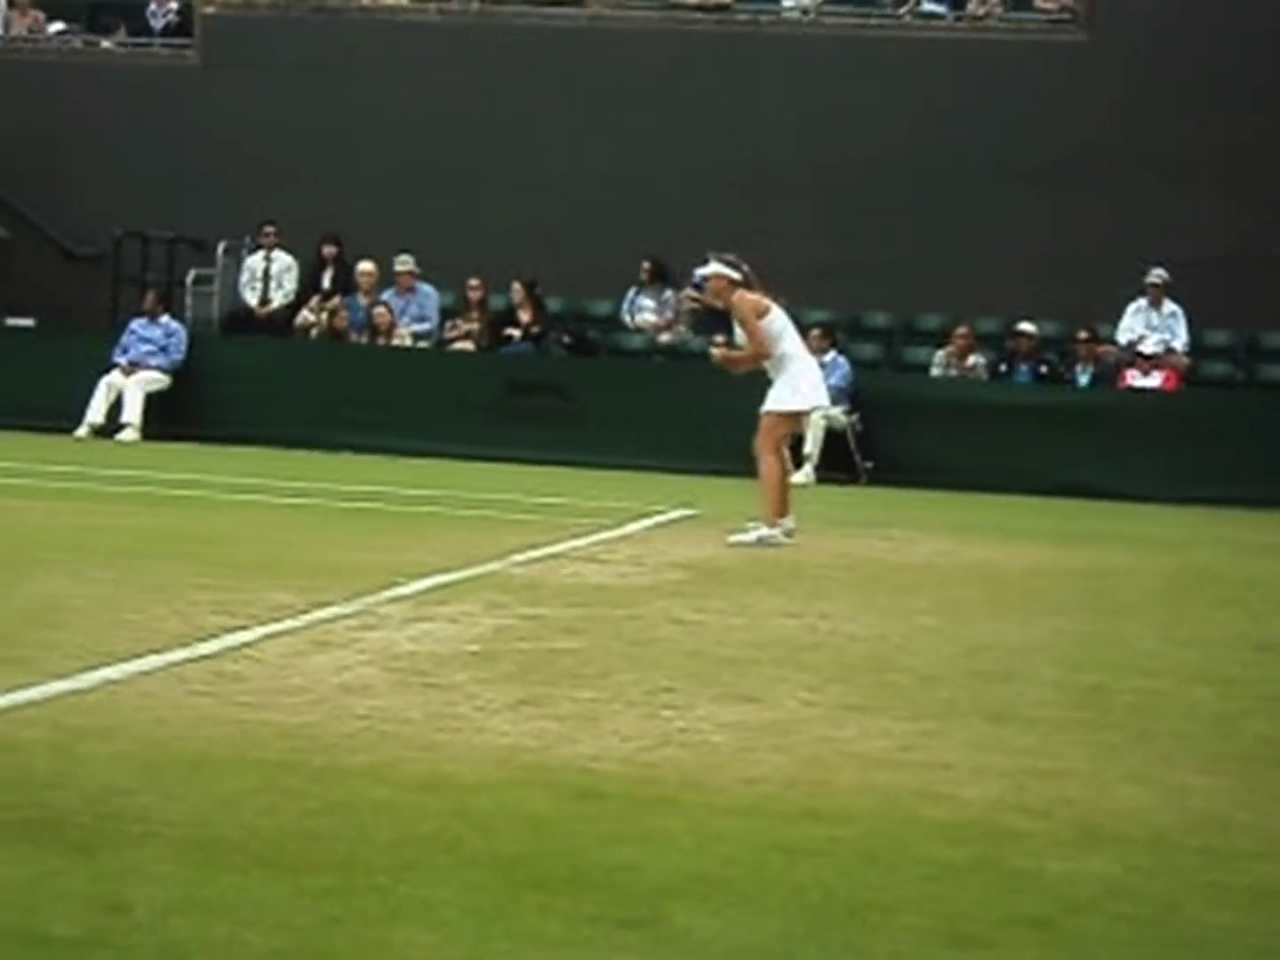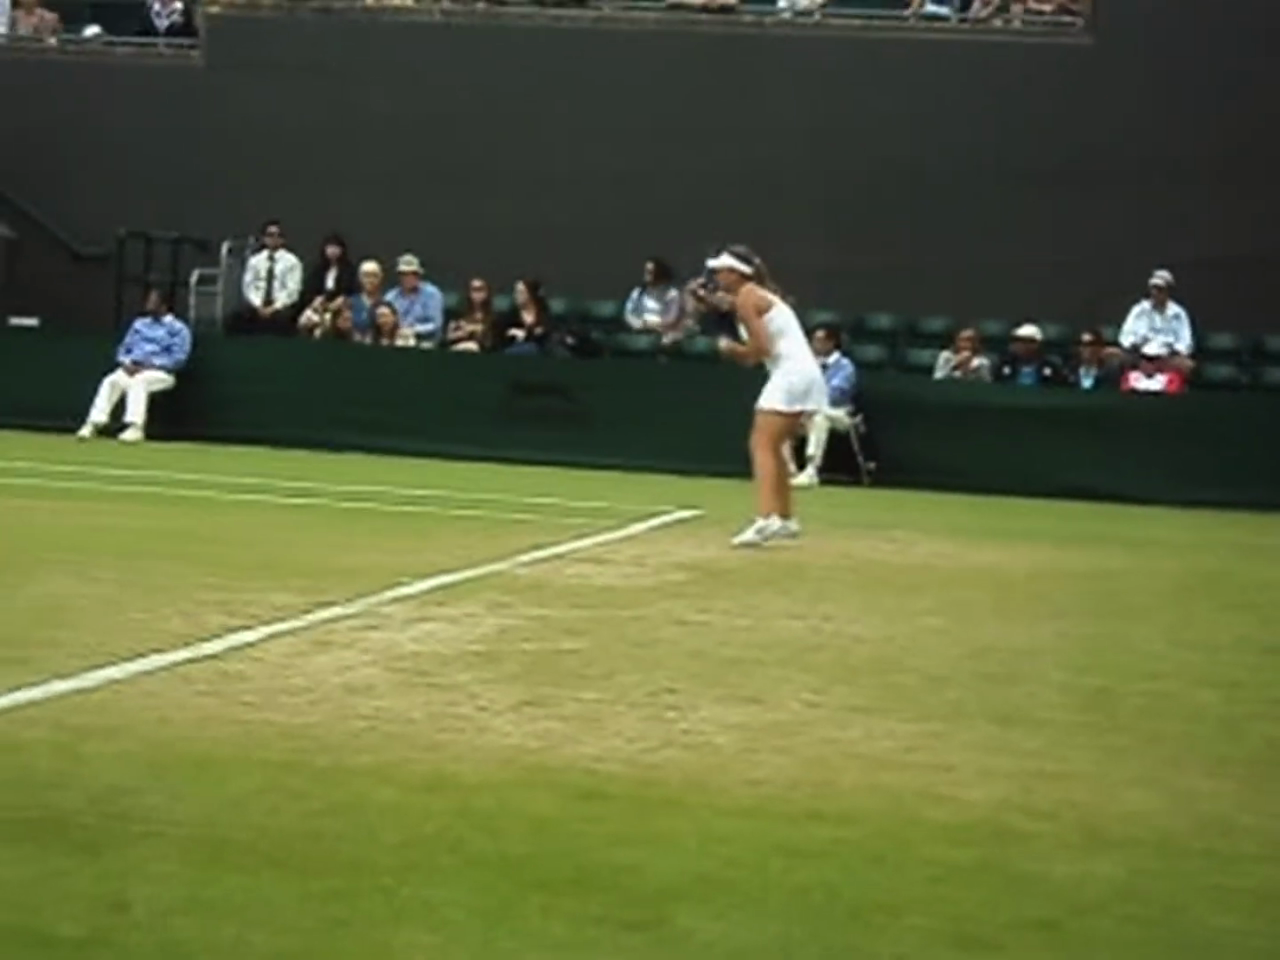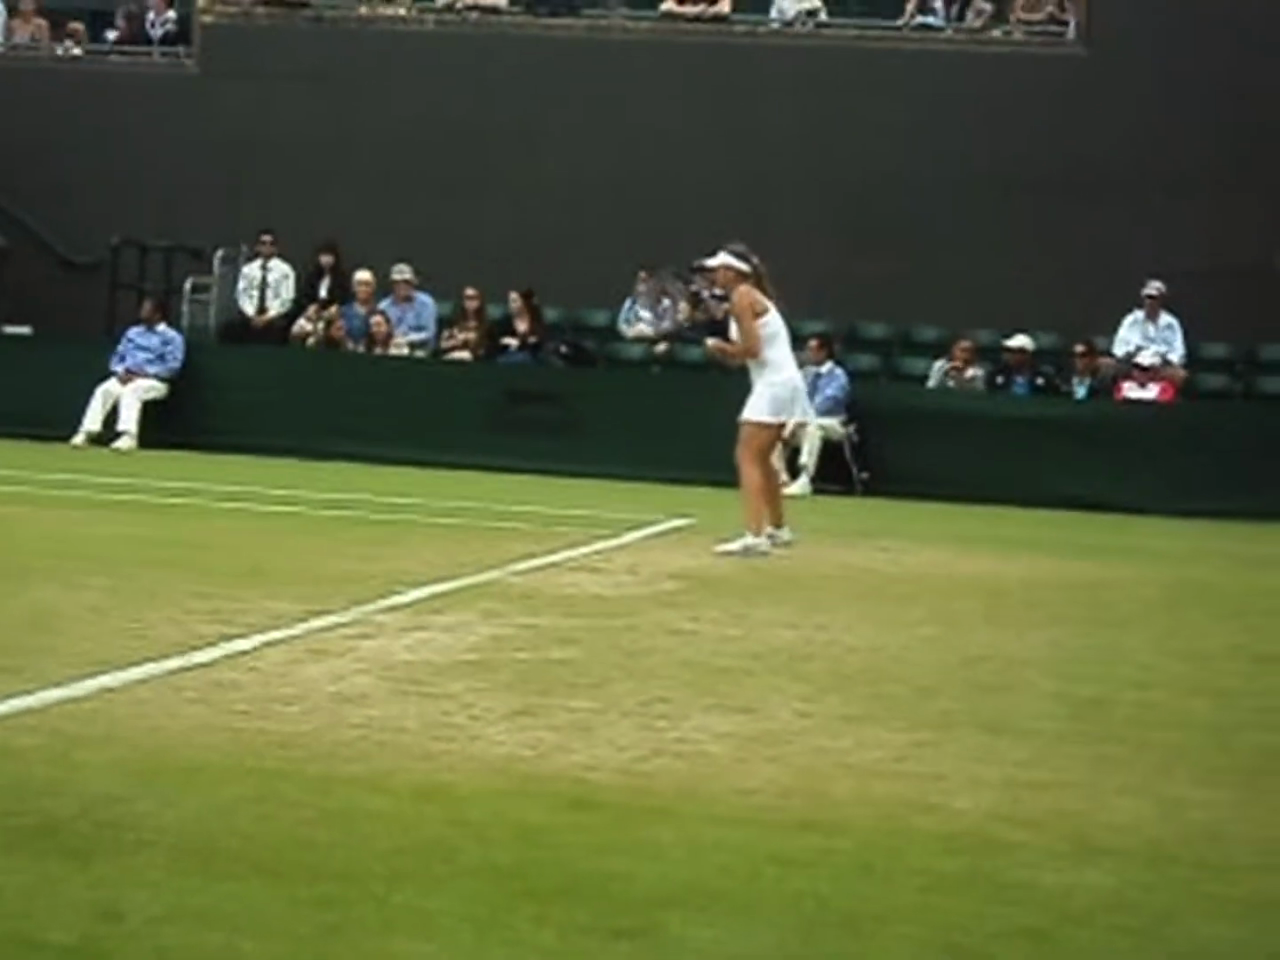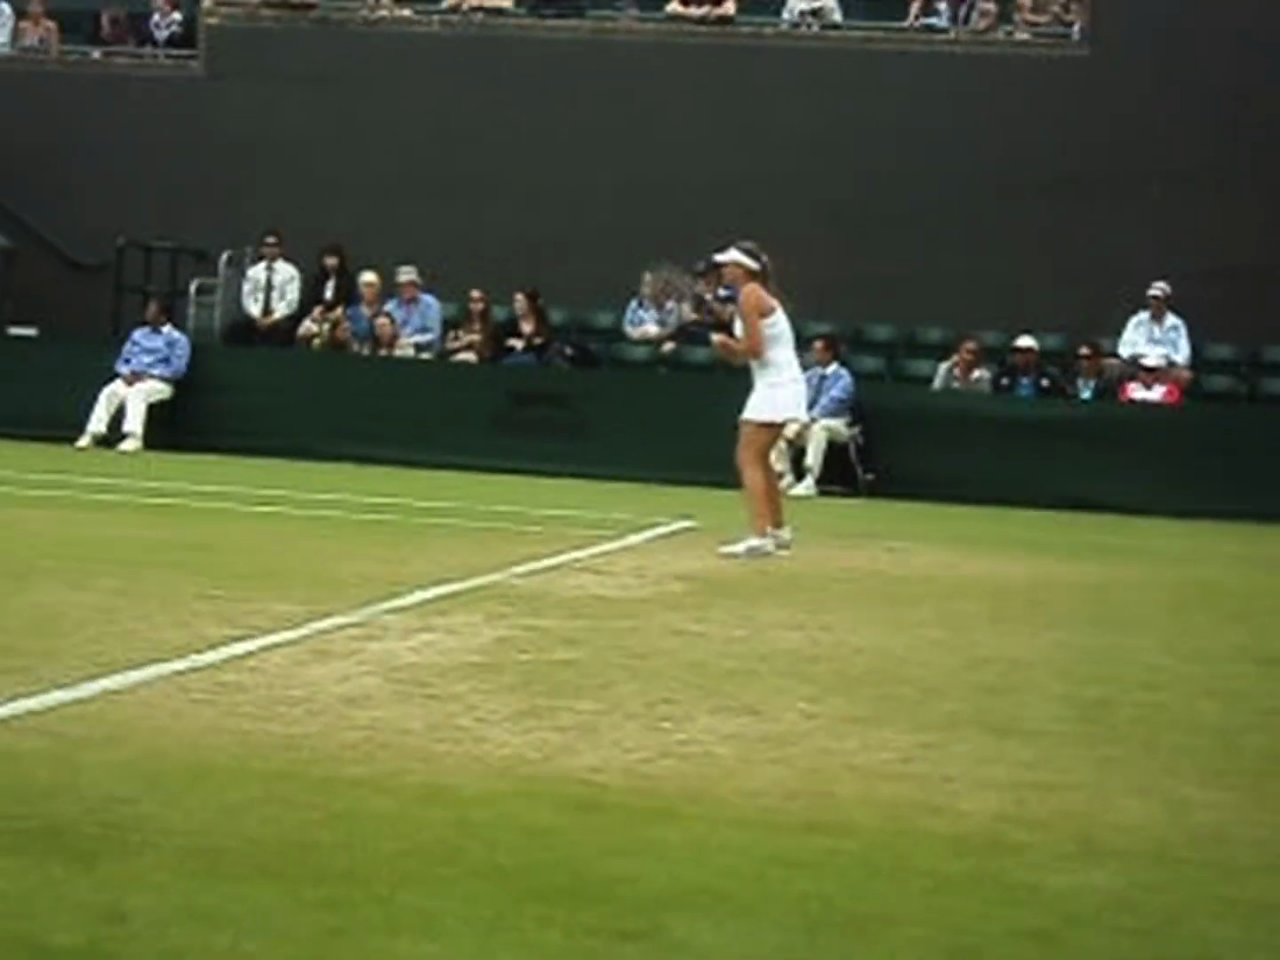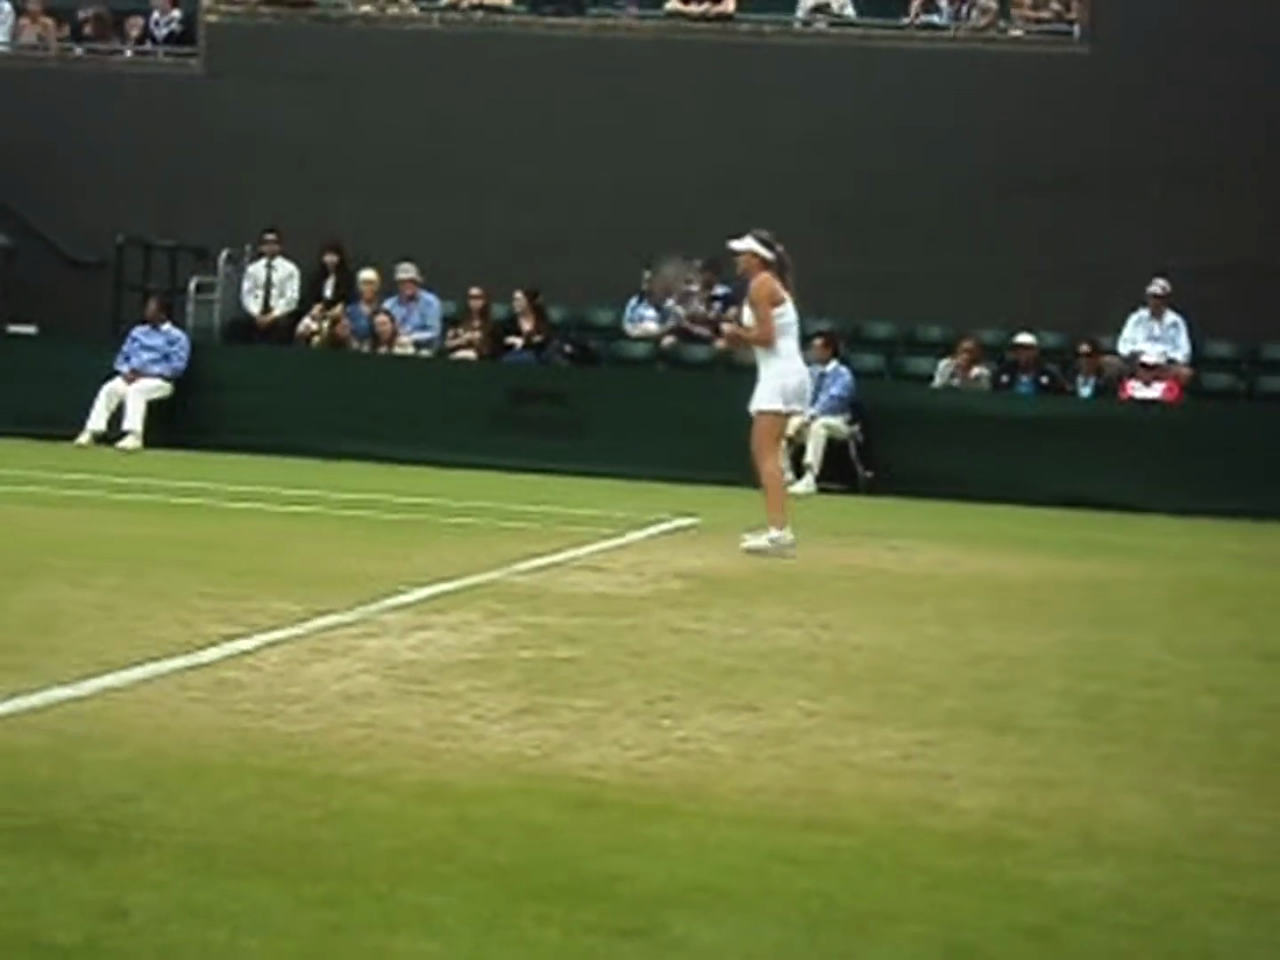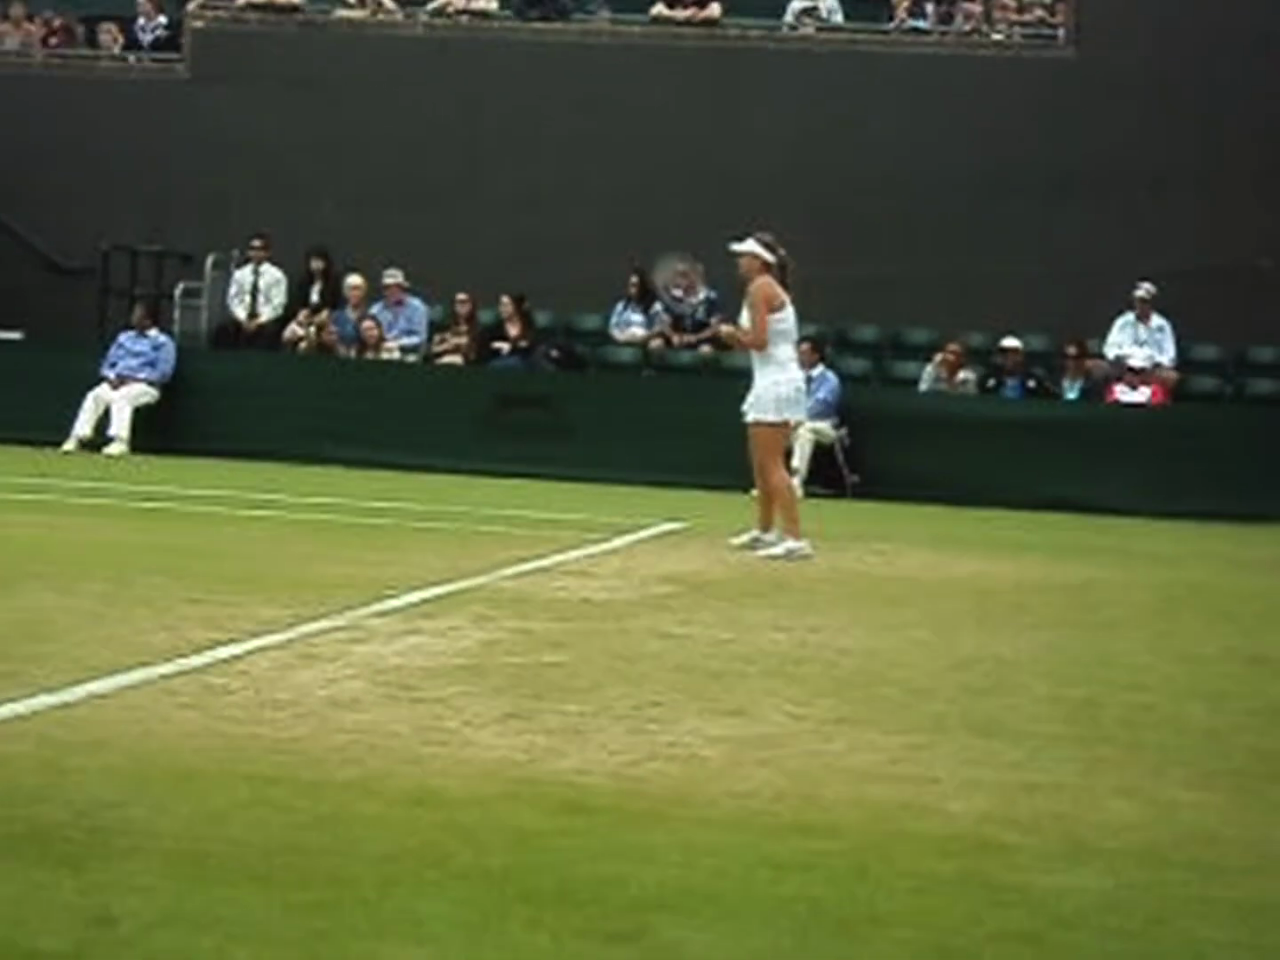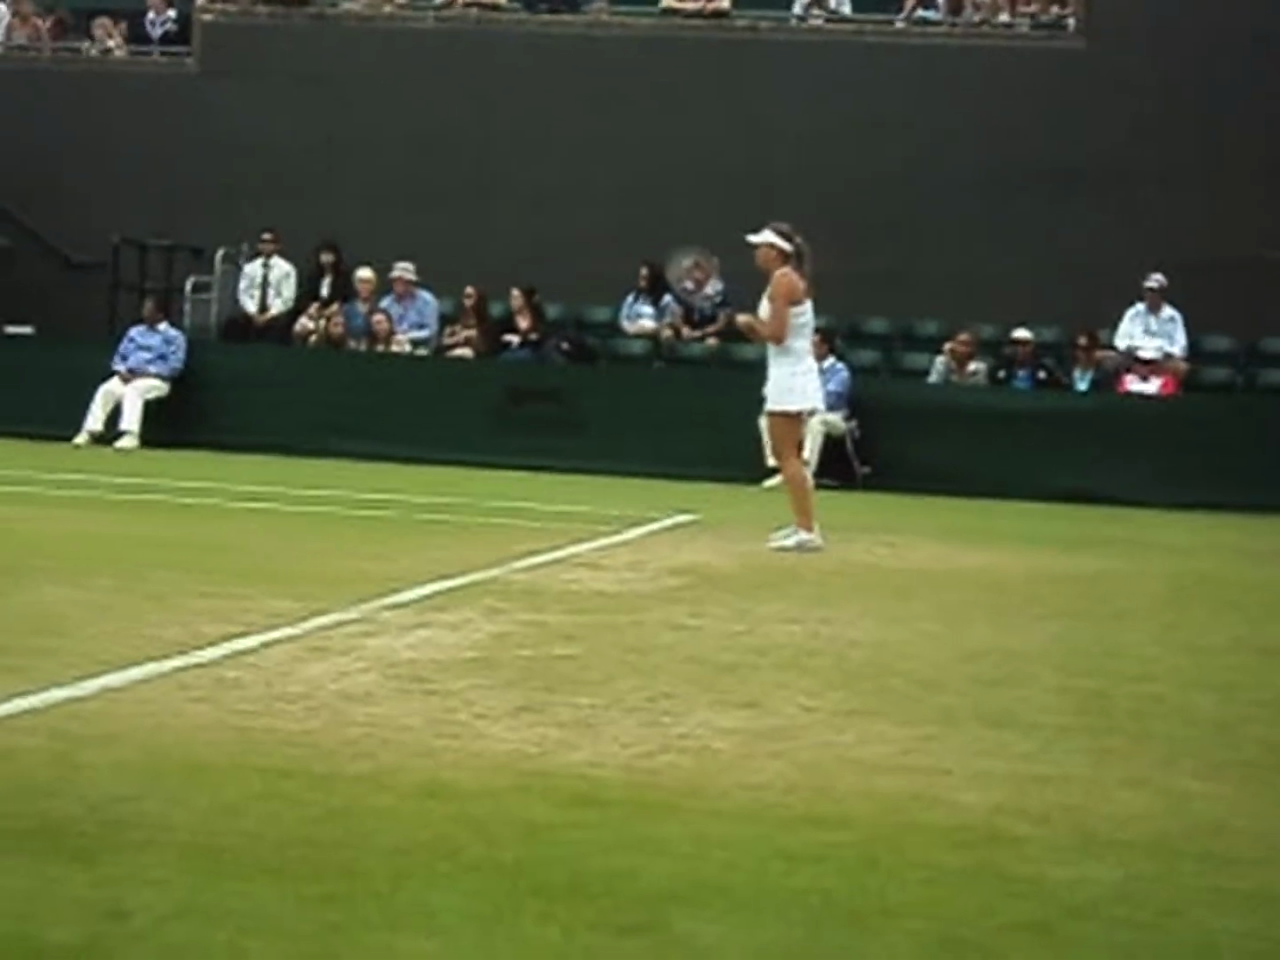
dt=0.3s
person 1, frame 1
left shoulder: (741, 302)
right shoulder: (745, 302)
left elbow: (763, 350)
left wrist: (731, 356)
right wrist: (735, 360)
left hip: (795, 378)
right hip: (795, 377)
left knee: (765, 447)
right knee: (772, 447)
left ankle: (769, 527)
right ankle: (782, 518)
person 1, frame 2
left shoulder: (745, 297)
right shoulder: (759, 295)
left elbow: (762, 347)
left wrist: (735, 350)
right wrist: (741, 353)
left hip: (791, 376)
right hip: (802, 374)
left knee: (760, 445)
right knee: (772, 446)
left ankle: (766, 520)
right ankle: (785, 519)
person 1, frame 3
left shoulder: (741, 296)
right shoulder: (752, 296)
left elbow: (751, 348)
left wrist: (722, 348)
right wrist: (727, 352)
left hip: (774, 386)
right hip: (780, 384)
left knee: (746, 458)
right knee: (760, 458)
left ankle: (755, 537)
right ankle: (778, 529)
person 1, frame 4
left shoulder: (748, 295)
right shoulder: (759, 295)
left elbow: (755, 348)
left wrist: (726, 343)
right wrist: (731, 349)
left hip: (776, 386)
right hip: (779, 384)
left knee: (747, 458)
right knee: (758, 458)
left ankle: (759, 538)
right ankle: (778, 529)
person 1, frame 5
left shoulder: (760, 283)
right shoulder: (770, 285)
left elbow: (766, 336)
left wrist: (736, 332)
right wrist: (740, 337)
left hip: (780, 377)
right hip: (779, 376)
left knee: (765, 452)
right knee: (764, 453)
left ankle: (780, 530)
right ankle: (778, 528)
person 1, frame 6
left shoulder: (760, 287)
right shoulder: (772, 290)
left elbow: (759, 340)
left wrist: (733, 333)
right wrist: (737, 337)
left hip: (775, 384)
right hip: (775, 382)
left knee: (771, 463)
right knee: (761, 460)
left ankle: (796, 540)
right ankle: (764, 531)
person 1, frame 7
left shoulder: (782, 280)
right shoulder: (789, 280)
left elbow: (776, 334)
left wrist: (750, 323)
right wrist: (754, 327)
left hip: (791, 376)
right hip: (789, 375)
left knee: (786, 455)
right knee: (787, 454)
left ankle: (808, 532)
right ankle: (804, 526)
